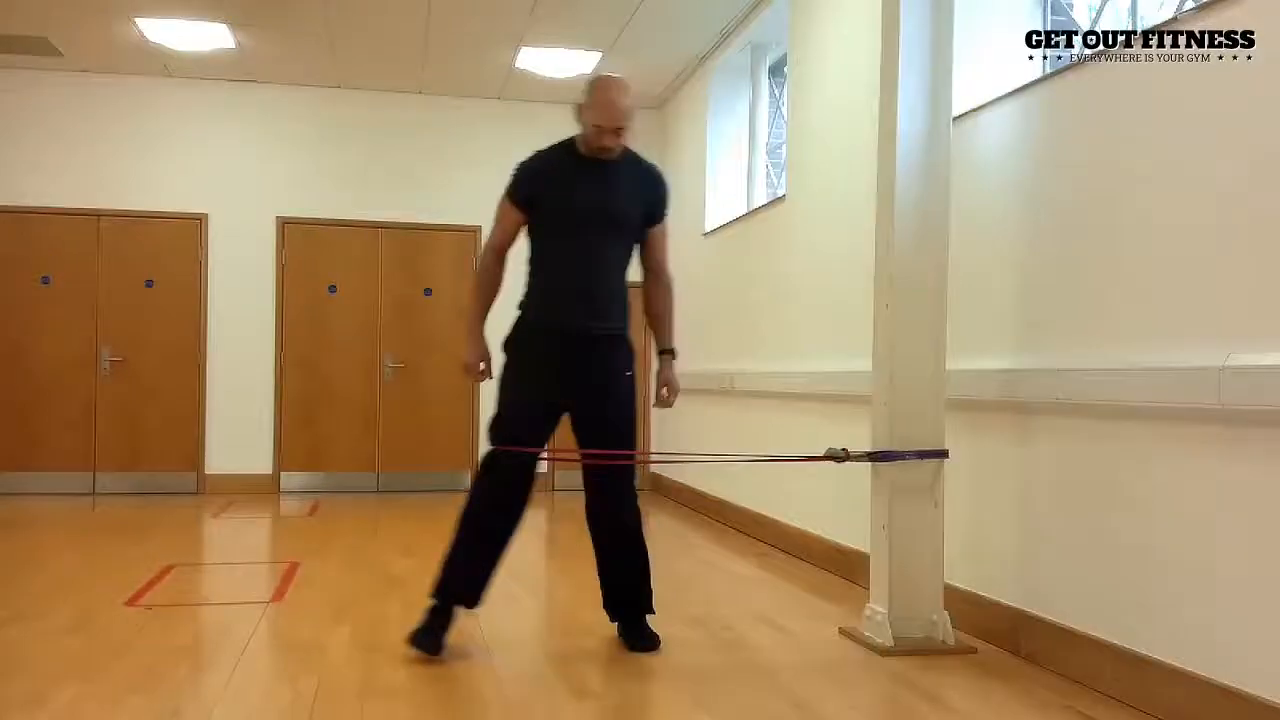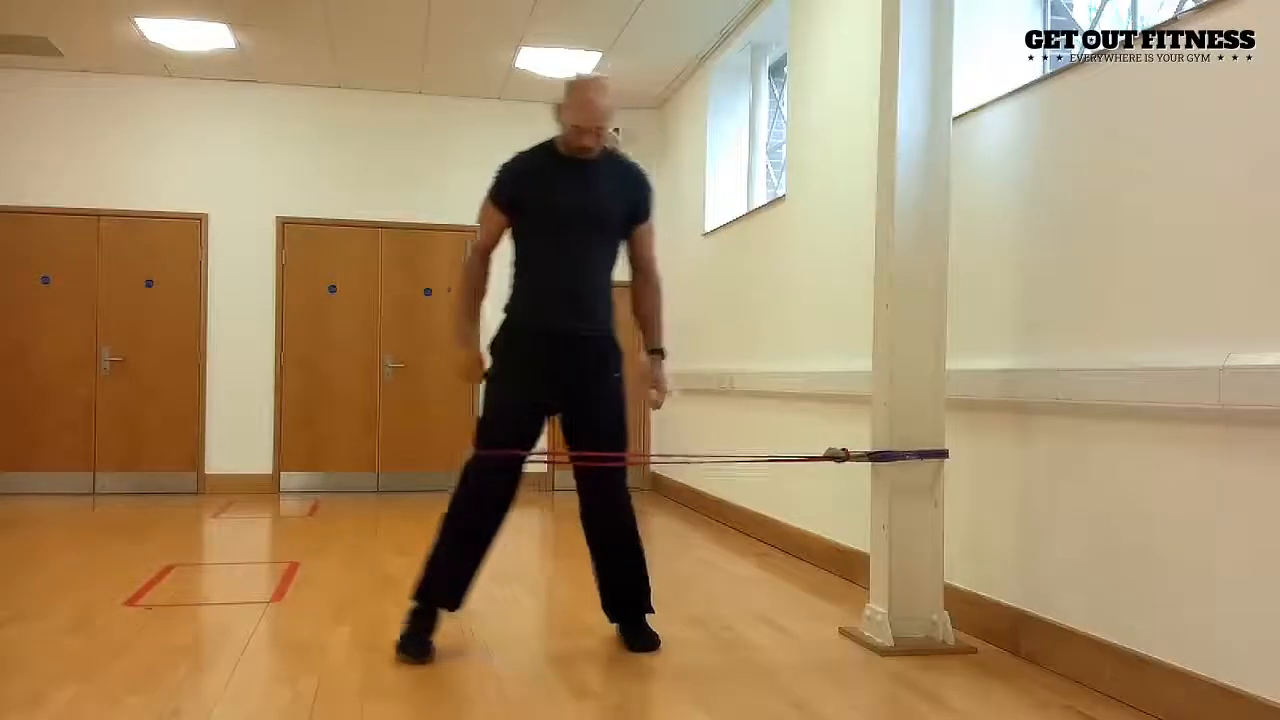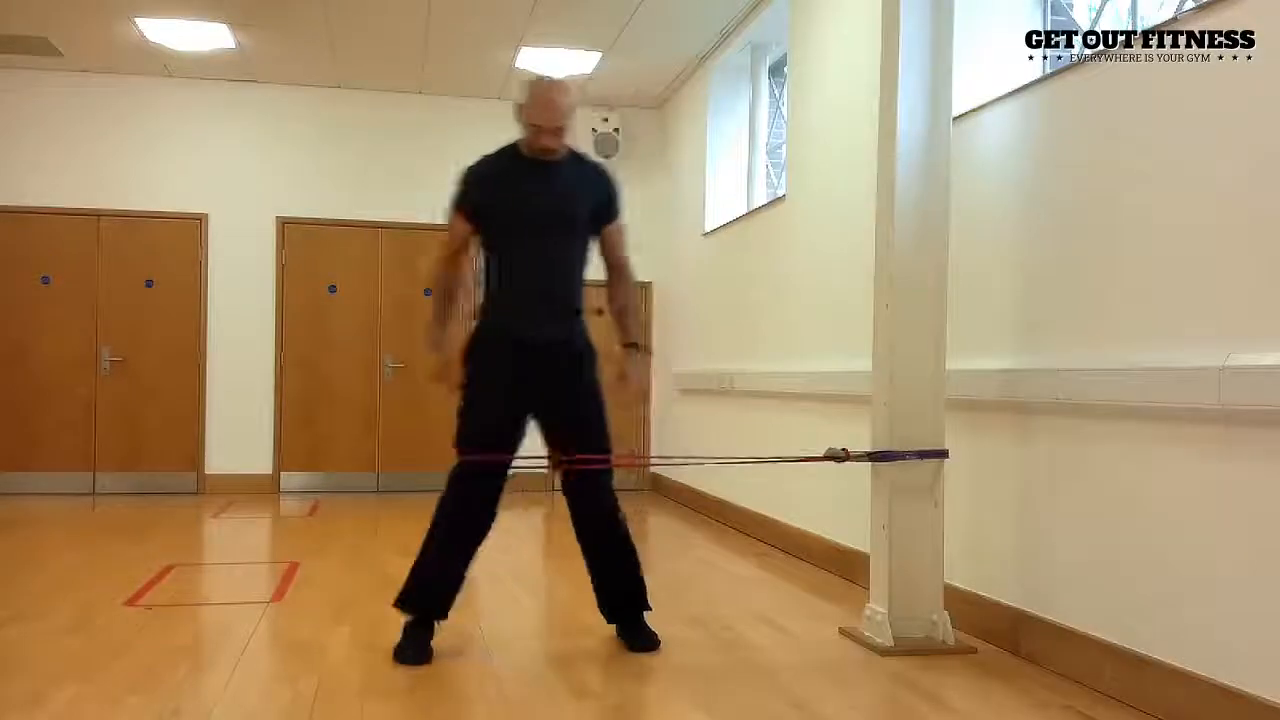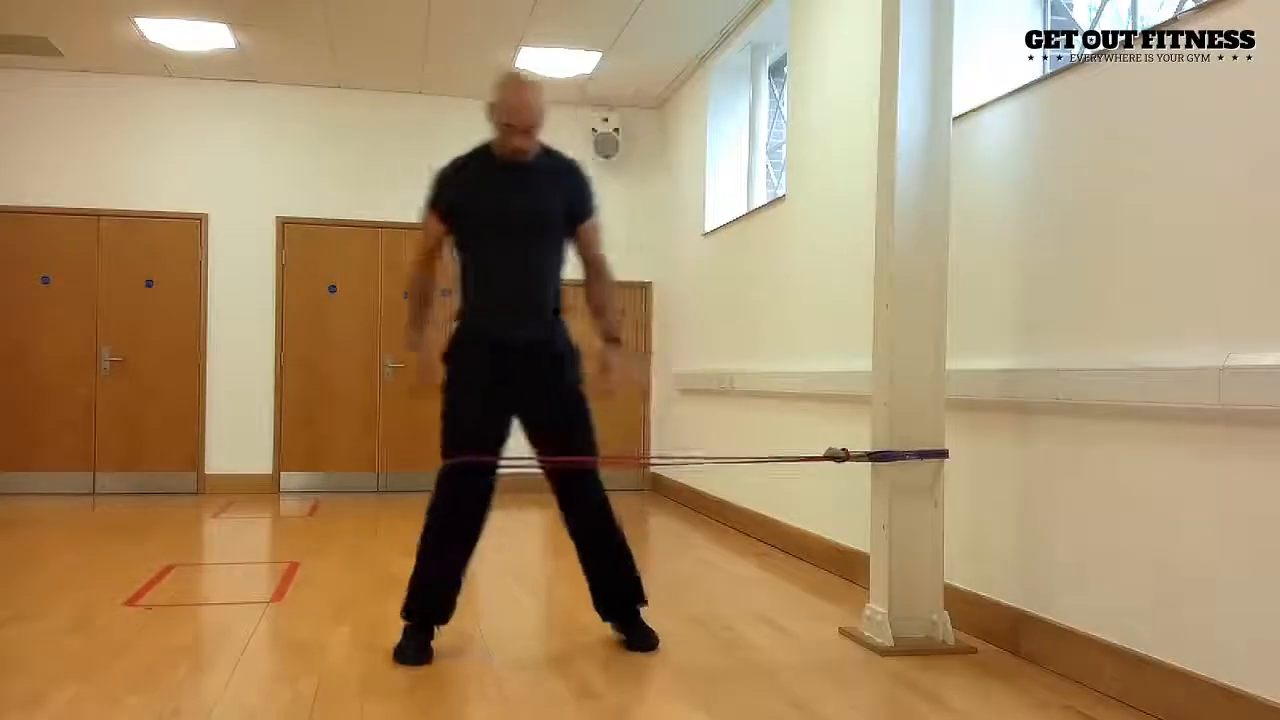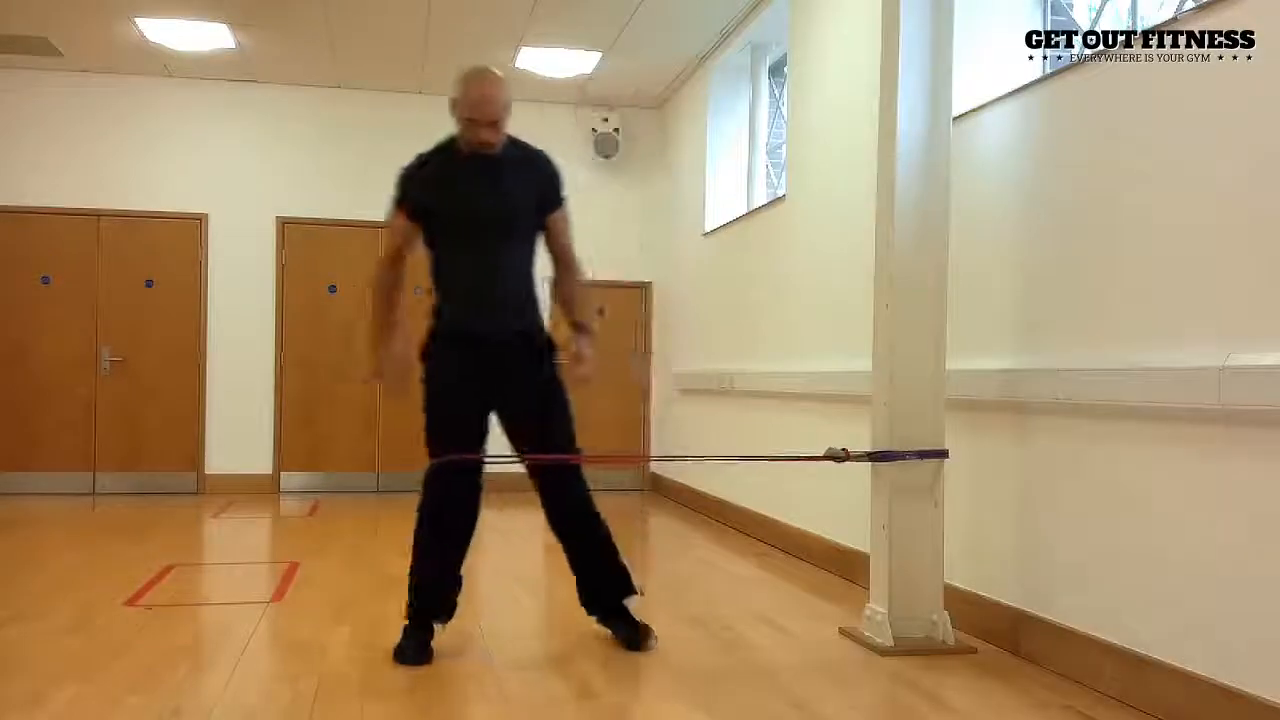
dt=0.1s
person 1, frame 1
left shoulder: (647, 182)
right shoulder: (540, 172)
left elbow: (657, 275)
right elbow: (495, 251)
left wrist: (665, 354)
right wrist: (473, 334)
left hip: (608, 349)
right hip: (538, 343)
left knee: (614, 483)
right knee: (506, 470)
left ankle: (630, 612)
right ankle: (447, 605)
person 1, frame 2
left shoulder: (629, 182)
right shoulder: (521, 173)
left elbow: (644, 272)
right elbow: (481, 255)
left wrist: (654, 352)
right wrist: (467, 337)
left hip: (595, 350)
right hip: (523, 345)
left knee: (606, 486)
right knee: (489, 476)
left ankle: (629, 613)
right ankle: (427, 610)
person 1, frame 3
left shoulder: (594, 181)
right shoulder: (486, 177)
left elbow: (618, 270)
right elbow: (451, 260)
left wrist: (632, 345)
right wrist: (438, 340)
left hip: (567, 352)
right hip: (497, 350)
left knee: (592, 486)
right knee: (474, 481)
left ankle: (627, 612)
right ankle: (421, 616)
person 1, frame 4
left shoulder: (568, 179)
right shoulder: (458, 179)
left elbow: (594, 266)
right elbow: (425, 263)
left wrist: (612, 339)
right wrist: (417, 341)
left hip: (548, 350)
right hip: (477, 353)
left knee: (579, 483)
right knee: (463, 484)
left ankle: (623, 610)
right ankle: (421, 620)
person 1, frame 5
left shoulder: (536, 169)
right shoulder: (425, 175)
left elbow: (564, 258)
right elbow: (393, 260)
left wrist: (581, 330)
right wrist: (385, 339)
left hip: (524, 344)
right hip: (454, 349)
left knee: (561, 476)
right knee: (450, 481)
left ankle: (610, 602)
right ankle: (421, 620)
